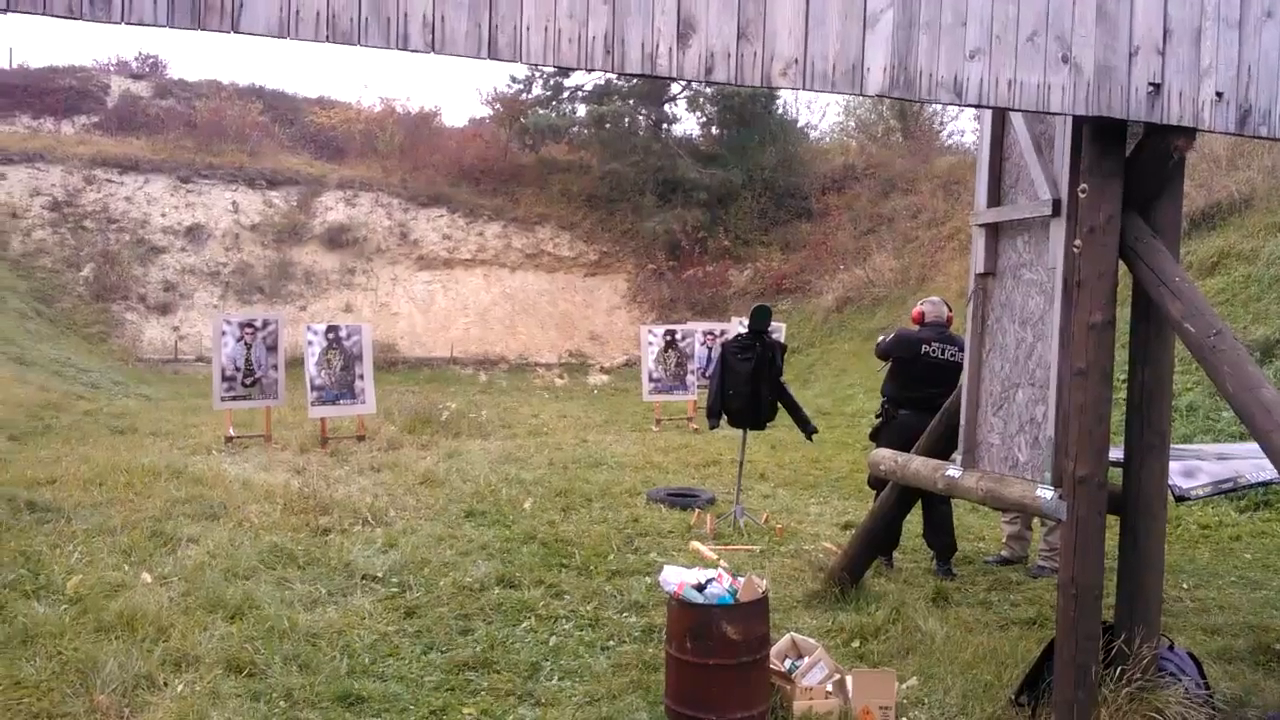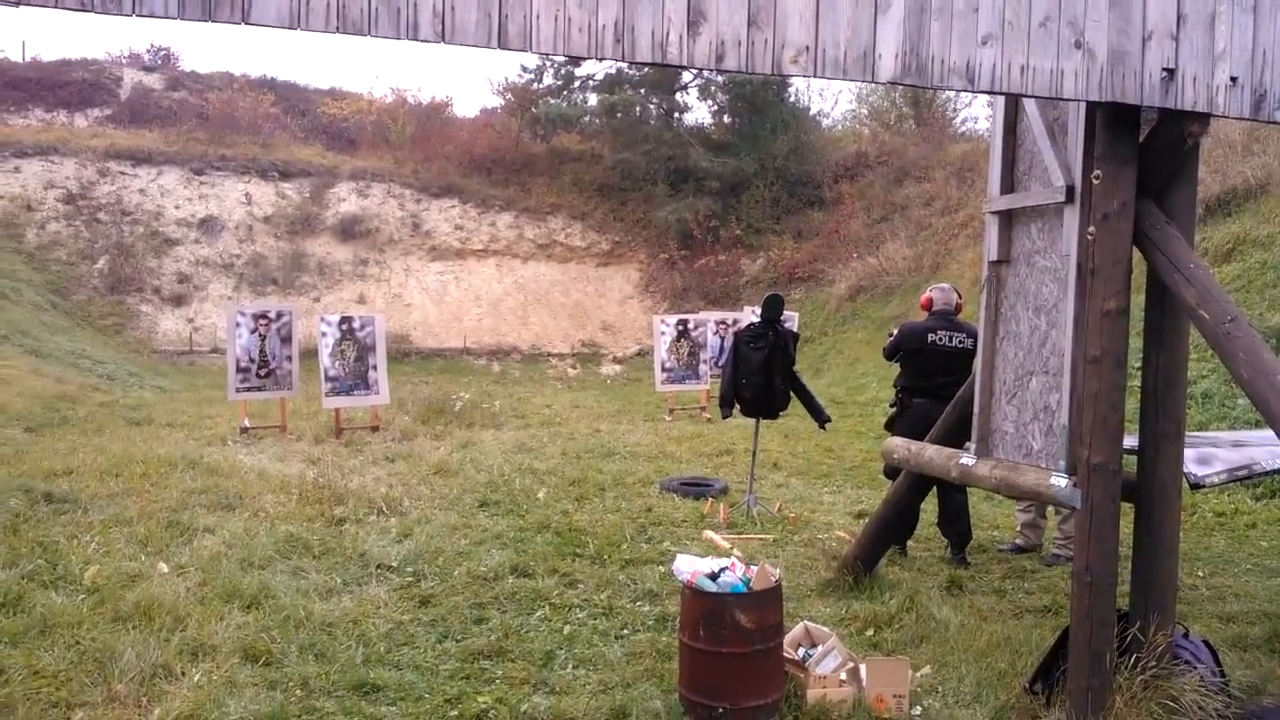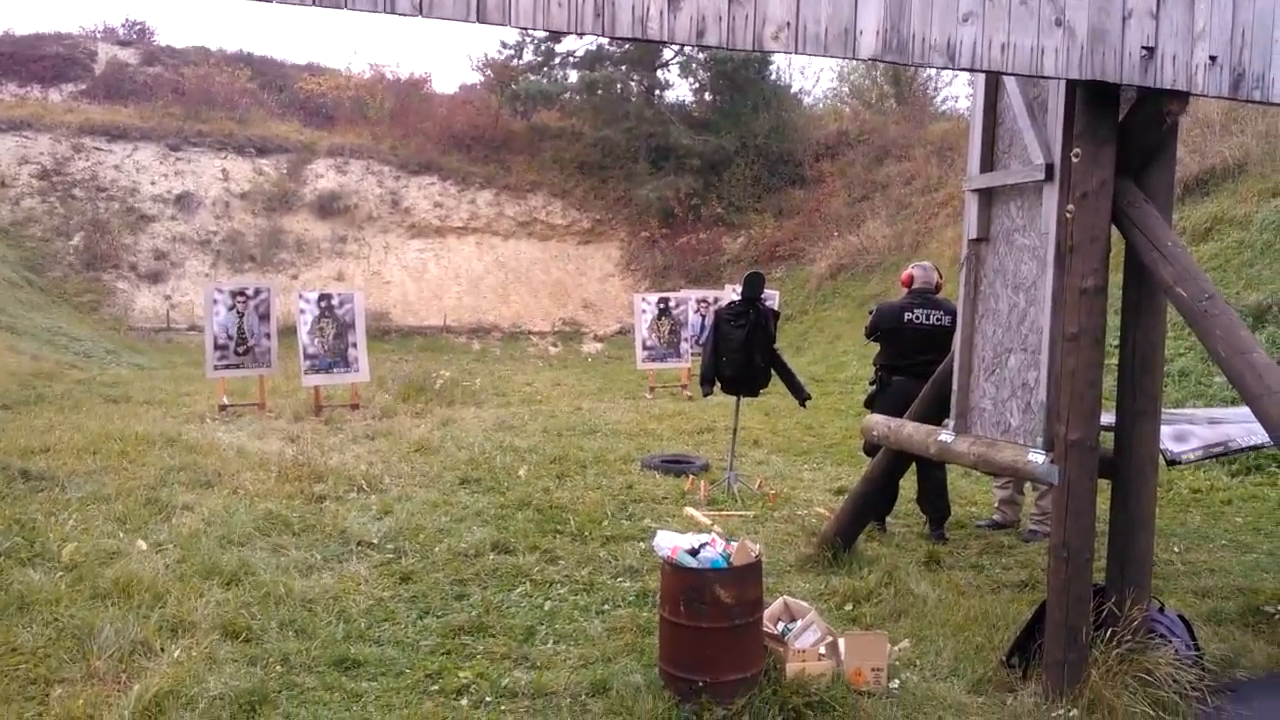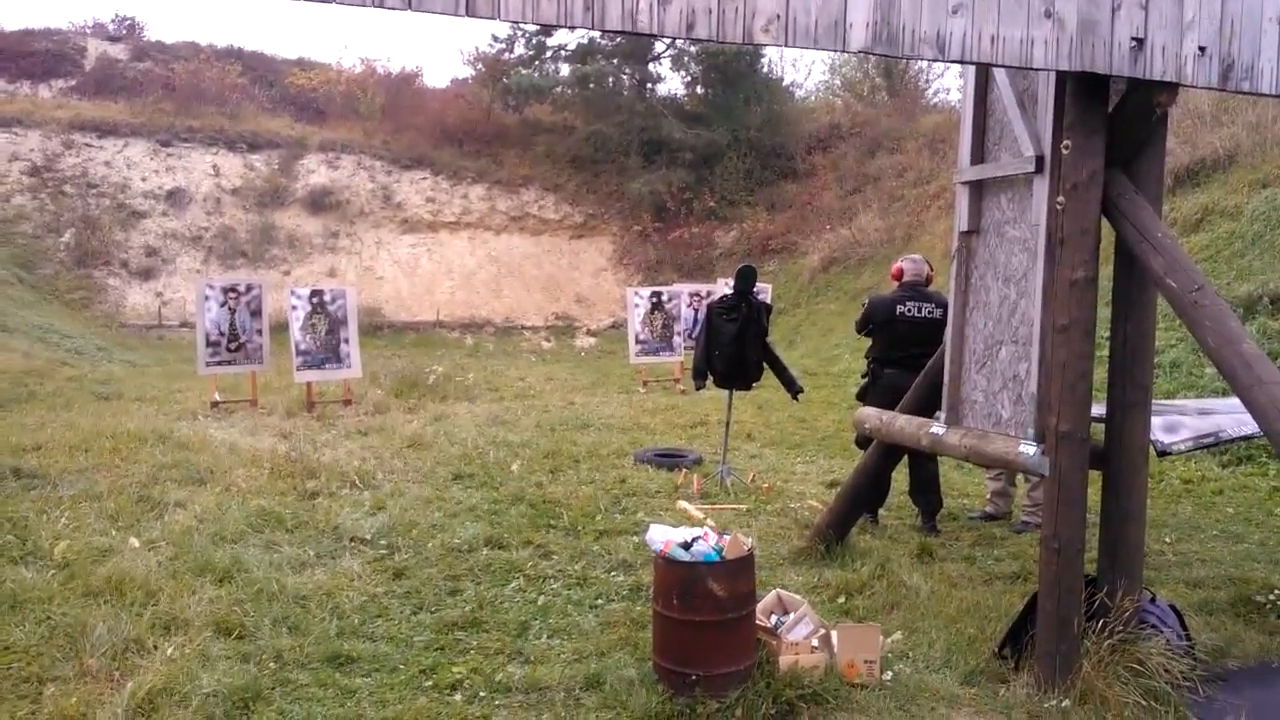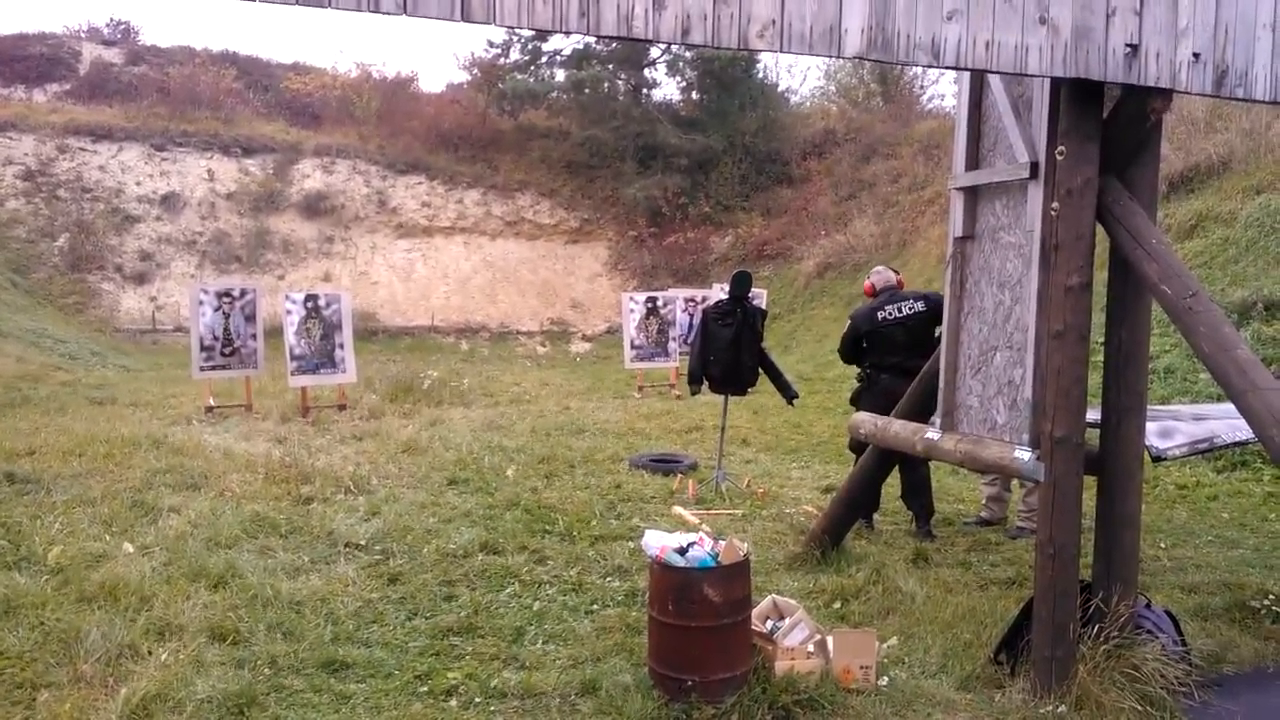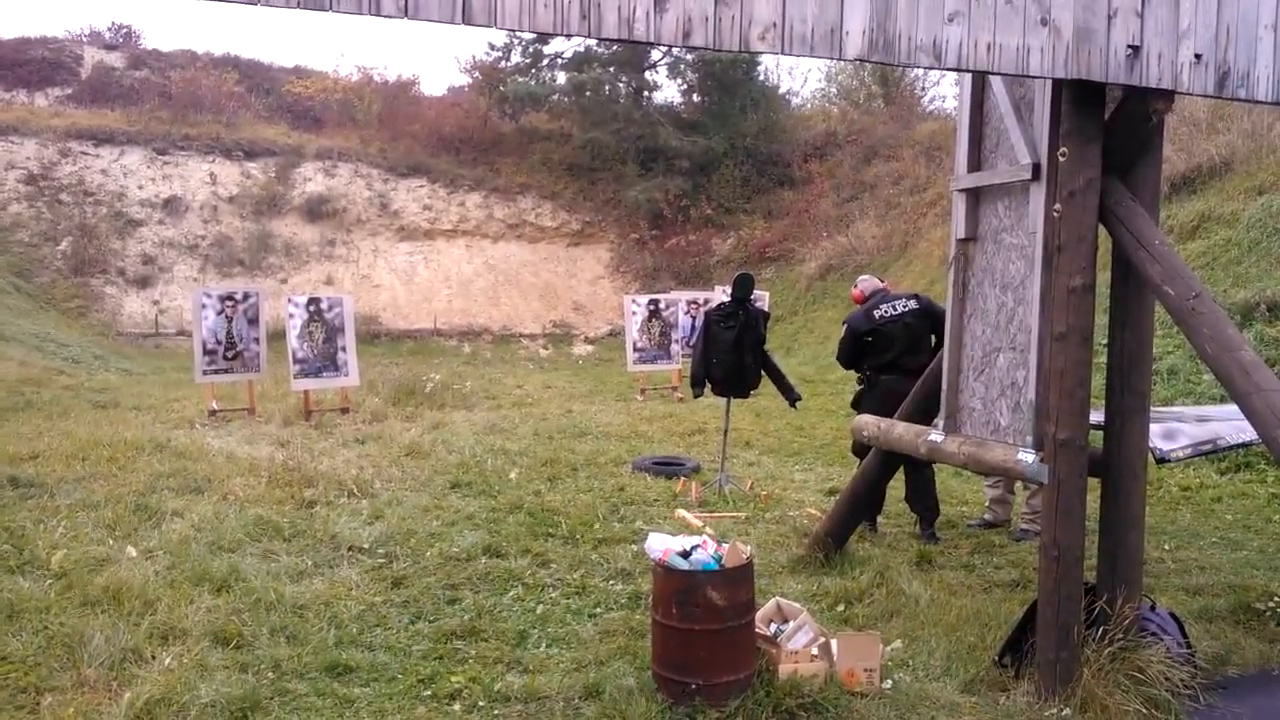
dt=0.7s
person 1, frame 1
left shoulder: (906, 339)
right shoulder: (960, 347)
left elbow: (881, 351)
right elbow: (952, 376)
left wrist: (884, 340)
left hip: (901, 422)
left knee: (889, 487)
right knee: (937, 492)
left ankle: (883, 552)
right ankle: (943, 560)
person 1, frame 2
left shoulder: (912, 330)
right shoulder: (971, 335)
left elbow: (889, 354)
right elbow: (970, 367)
left wrist: (896, 338)
left hip: (916, 412)
right knee: (953, 480)
left ankle: (898, 541)
right ankle: (958, 548)
person 1, frame 3
left shoulder: (889, 310)
right shoulder: (951, 313)
left elbow: (870, 333)
left hip: (894, 390)
right knee: (931, 458)
left ankle: (877, 517)
right ankle: (936, 524)
person 1, frame 4
left shoulder: (880, 303)
right shoulder: (943, 306)
left elbow: (861, 329)
left hip: (886, 383)
right knee: (923, 451)
left ankle: (869, 510)
right ankle: (928, 516)
person 1, frame 5
left shoulder: (862, 315)
right shoulder: (926, 302)
left elbow: (846, 355)
right wrist: (931, 349)
left hip: (879, 389)
left knee: (869, 453)
right knee: (915, 455)
left ankle: (864, 516)
right ankle: (923, 522)
person 1, frame 6
left shoulder: (858, 319)
right shoulder: (918, 303)
left elbow: (845, 360)
right elbow: (947, 328)
right wrist: (931, 361)
left hip: (882, 391)
left knee: (872, 455)
right knee: (919, 457)
left ankle: (867, 519)
right ankle: (927, 524)
